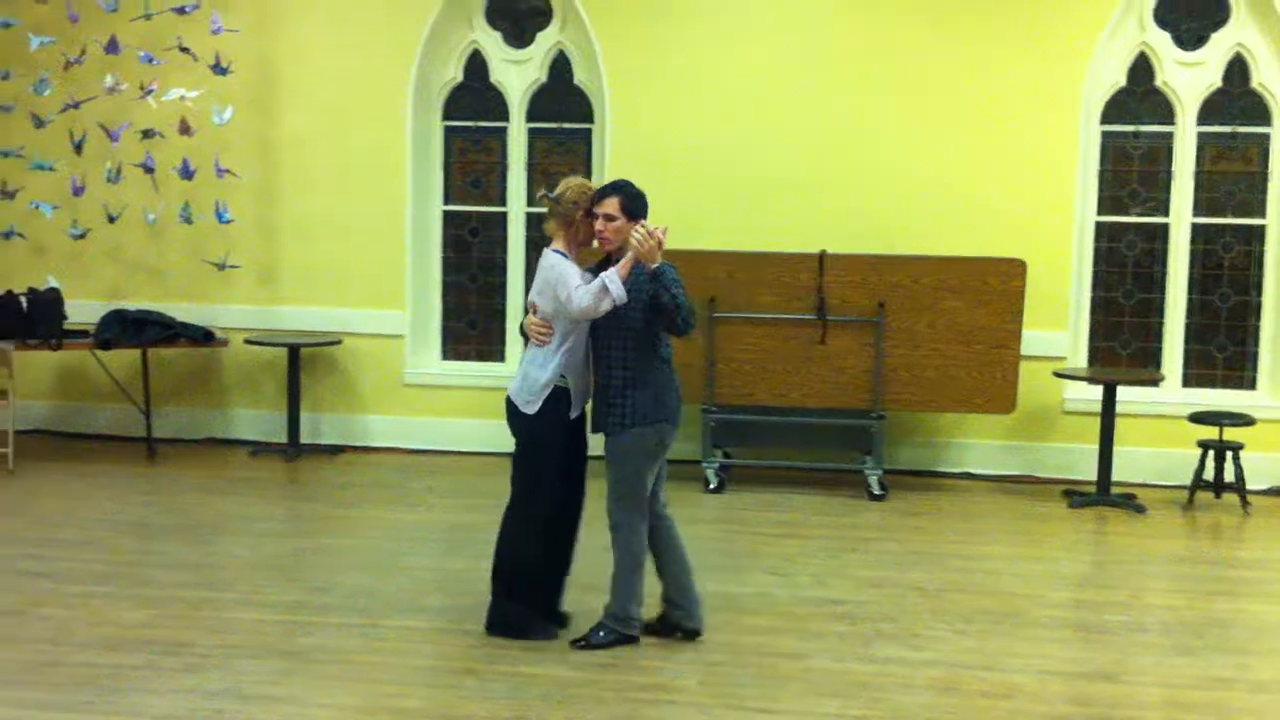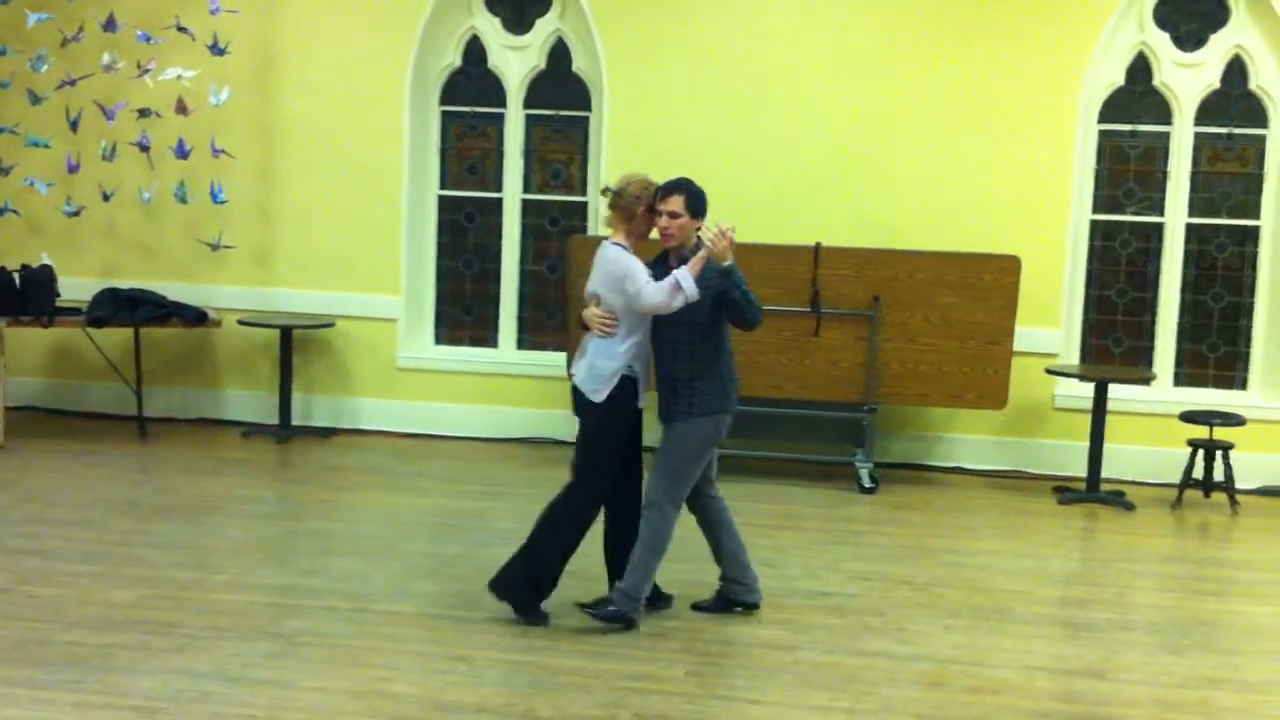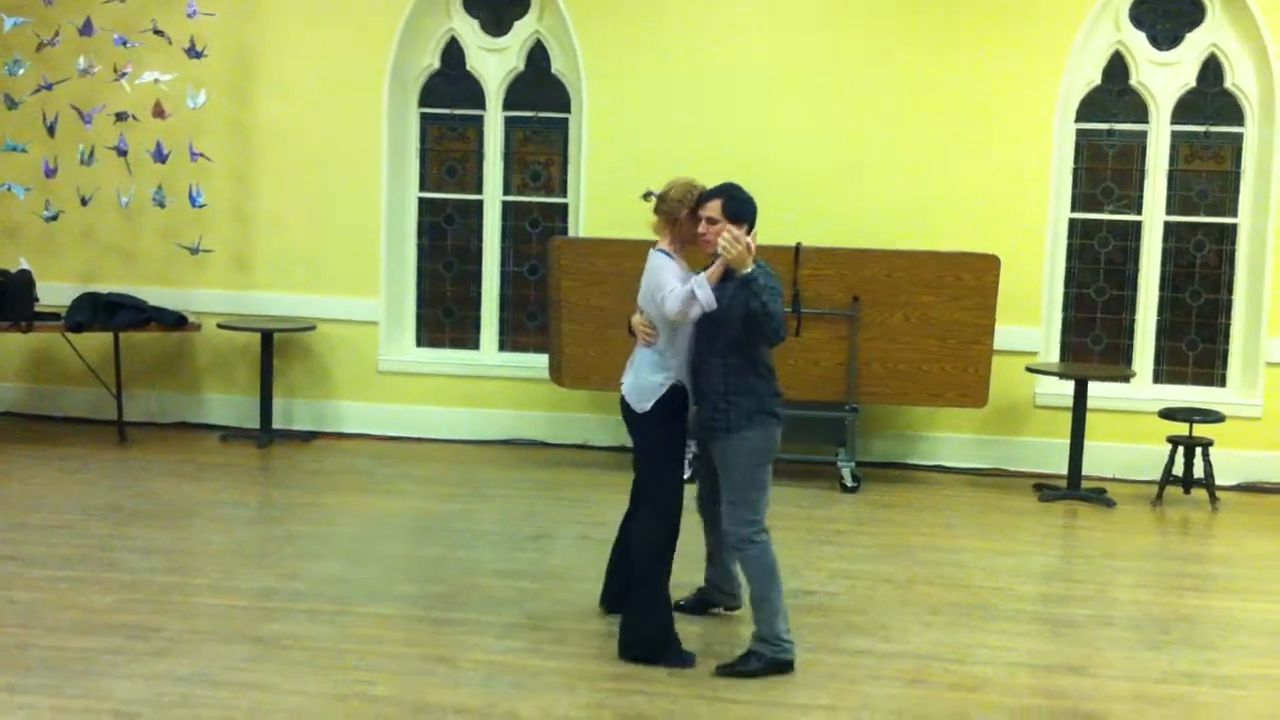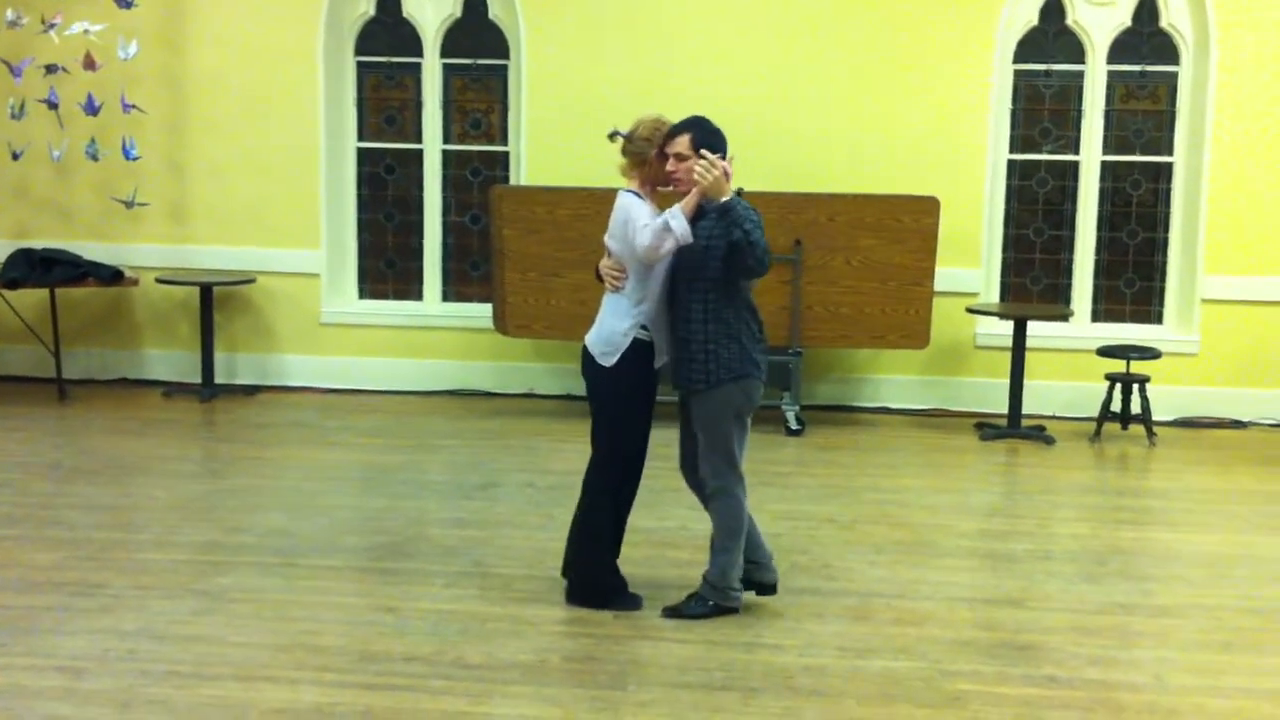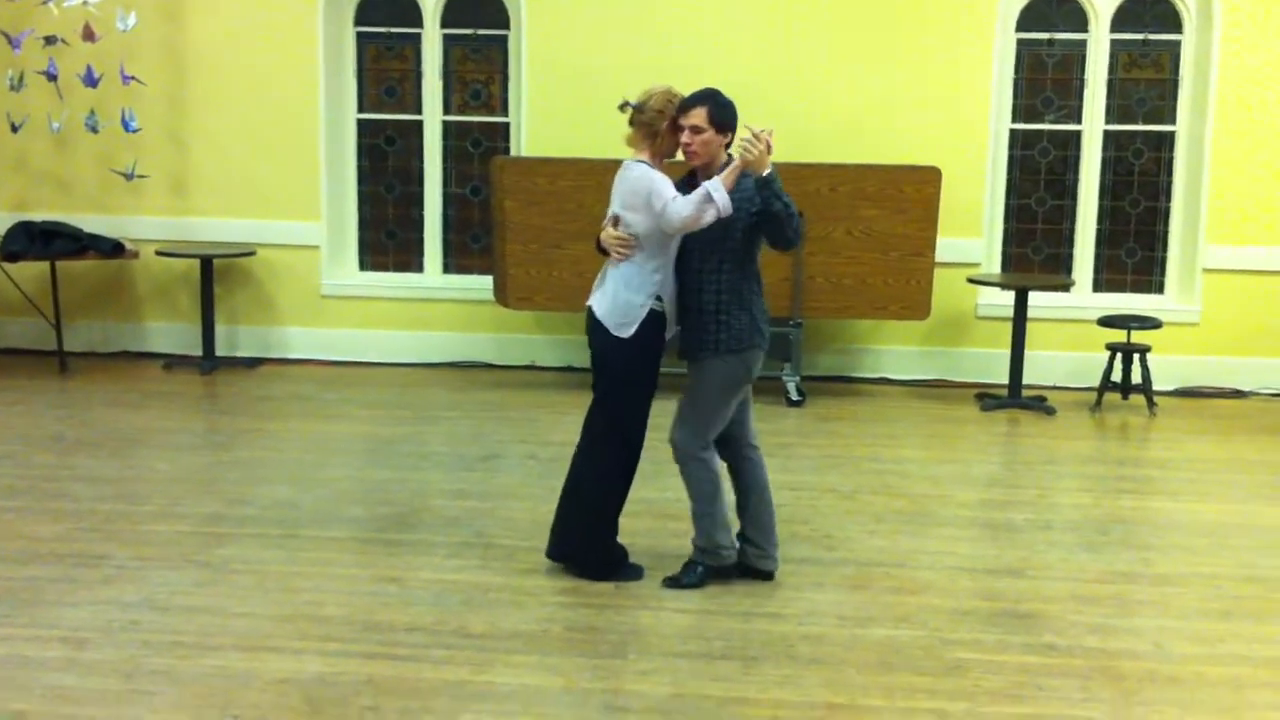
dt=1s
person 1, frame 1
left shoulder: (654, 275)
right shoulder: (596, 275)
left elbow: (683, 324)
left wrist: (654, 265)
right wrist: (532, 323)
left hip: (645, 412)
right hip: (624, 412)
left knee: (627, 516)
right knee: (651, 512)
left ankle: (623, 621)
right ankle: (683, 612)
person 1, frame 2
left shoulder: (715, 270)
right shoulder: (653, 271)
left elbow: (750, 320)
right elbow: (620, 309)
left wrist: (726, 265)
right wrist: (590, 314)
left hip: (705, 404)
right hip: (681, 402)
left knee: (661, 499)
right knee: (701, 495)
left ankle: (628, 601)
right ankle: (741, 587)
person 1, frame 3
left shoulder: (757, 278)
left elbow: (774, 332)
left wrist: (745, 270)
right wrist: (640, 320)
left hip: (749, 422)
right hip: (715, 418)
left knee: (746, 530)
right knee: (711, 507)
left ankle: (774, 646)
right ankle: (720, 589)
person 1, frame 4
left shoulder: (734, 215)
right shoulder: (683, 217)
left elbow: (758, 263)
left wrist: (723, 199)
right wrist: (610, 265)
left hip: (729, 368)
right hip: (696, 367)
left knee: (720, 478)
right knee: (697, 470)
left ankle: (722, 590)
right ankle: (756, 566)
person 1, frame 5
left shoulder: (748, 190)
right shoulder: (680, 190)
left elbow: (788, 237)
left wrist: (765, 174)
right wrist: (607, 237)
left hip: (733, 339)
right hip: (705, 338)
left knee: (690, 441)
right knee: (737, 445)
left ankle: (714, 551)
right ankle: (758, 554)
person 2, frame 1
left shoulder: (564, 264)
right shoulder: (558, 266)
right elbow: (583, 306)
right wrist: (631, 259)
left hip: (563, 402)
right hip: (541, 403)
left knee: (563, 503)
right knee: (531, 505)
left ankle: (538, 603)
right ankle: (510, 613)
person 2, frame 2
left shoulder: (614, 255)
right shoulder: (620, 261)
right elbow: (656, 300)
right wrist: (702, 258)
left hip: (614, 387)
right hip: (607, 390)
left knee: (625, 491)
right knee: (587, 490)
right ankle: (521, 583)
person 2, frame 3
left shoulder: (670, 263)
right shoulder: (663, 265)
right elbow: (679, 308)
right wrist: (722, 265)
left hip: (658, 397)
right hip: (656, 399)
left knee: (650, 500)
right knee: (660, 511)
left ankle: (621, 592)
right ankle: (647, 636)
person 2, frame 4
left shoulder: (640, 205)
right shoulder: (633, 207)
right elbow: (652, 245)
right wrist: (698, 192)
left hip: (632, 352)
right hip: (620, 355)
left knee: (621, 464)
right knee: (613, 466)
left ankle: (585, 569)
right ankle: (594, 584)
person 2, frame 5
left shoulder: (632, 174)
right shoulder: (648, 181)
right elbow: (685, 216)
right wrist: (739, 166)
left hip: (614, 318)
right hip: (631, 324)
left knee: (603, 432)
right knee: (619, 439)
left ankle: (573, 543)
right ankle: (595, 555)
